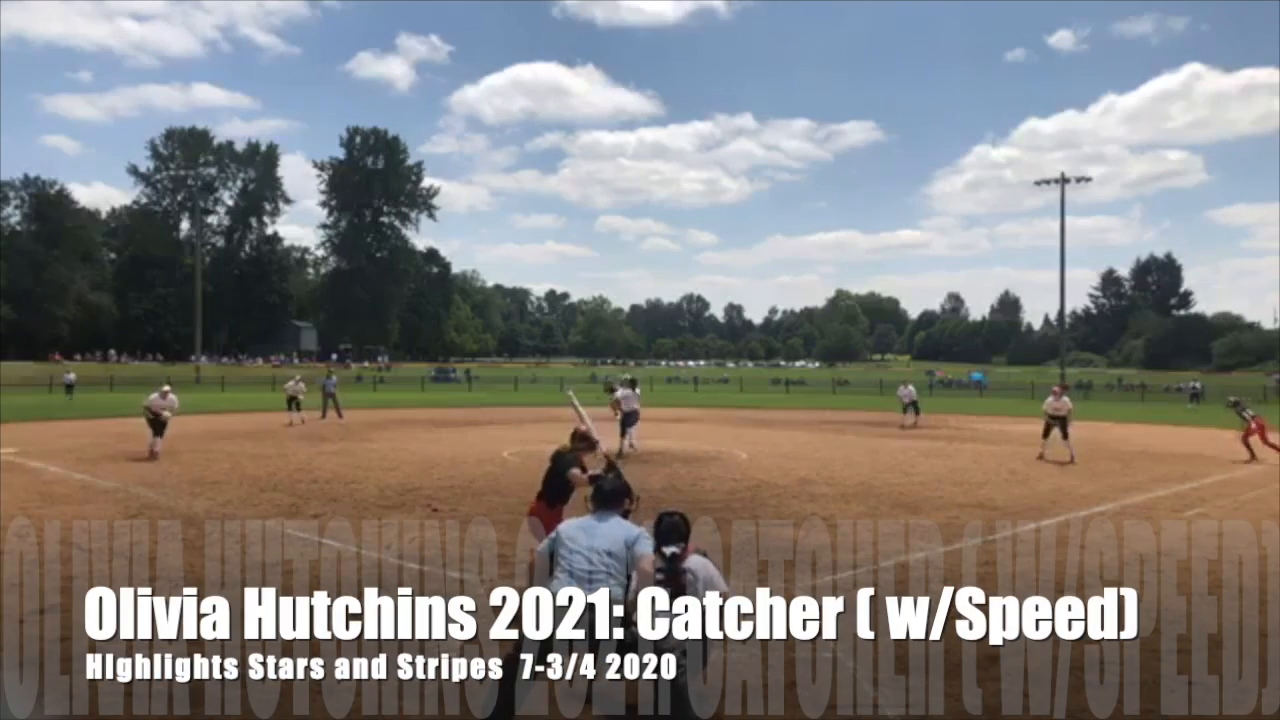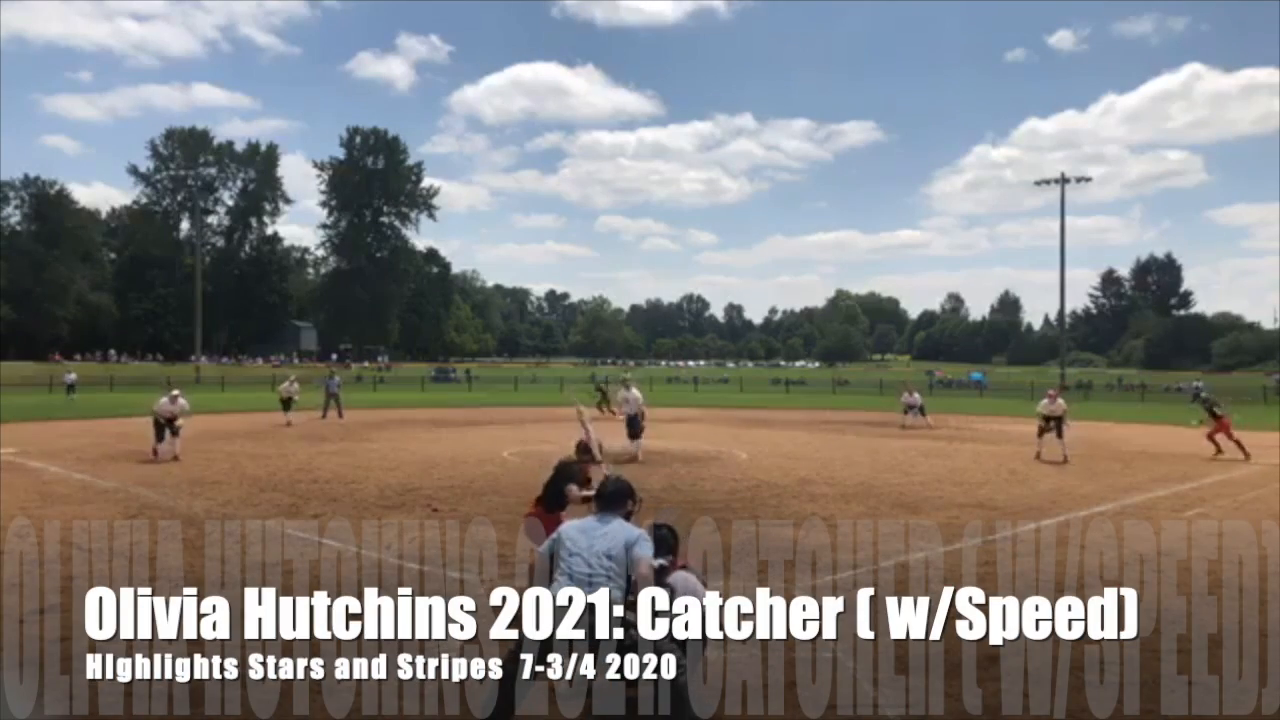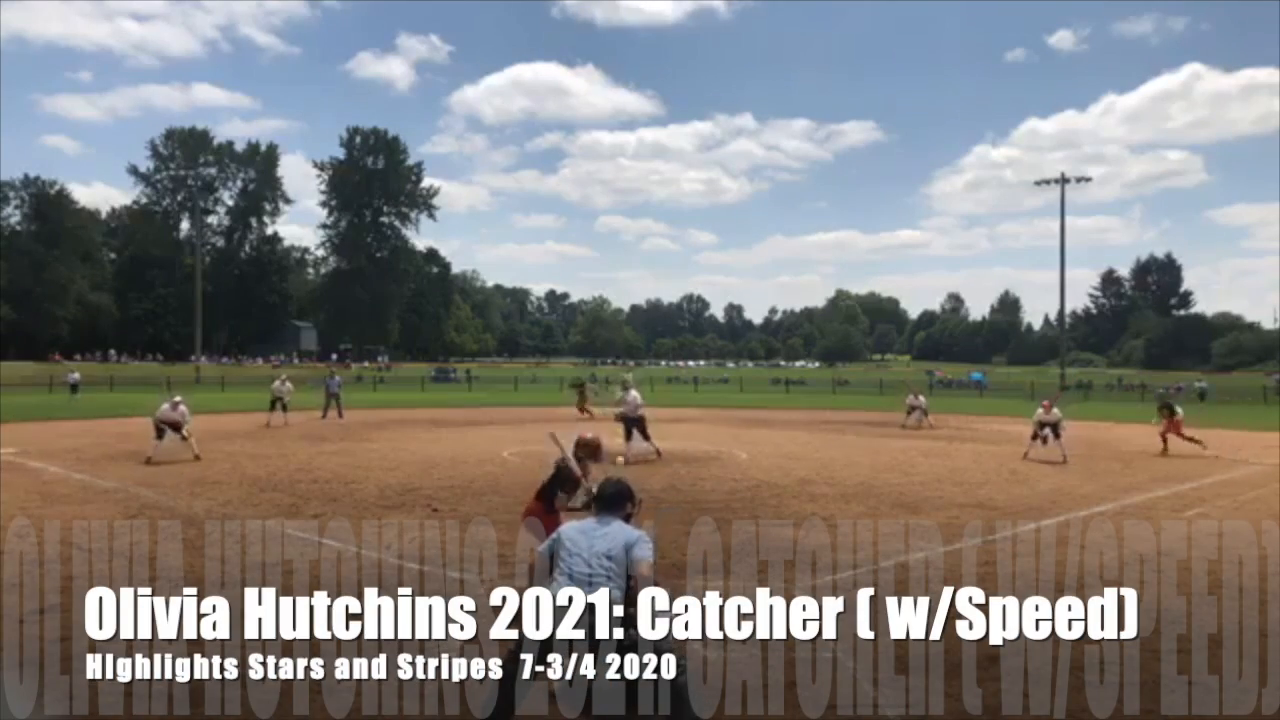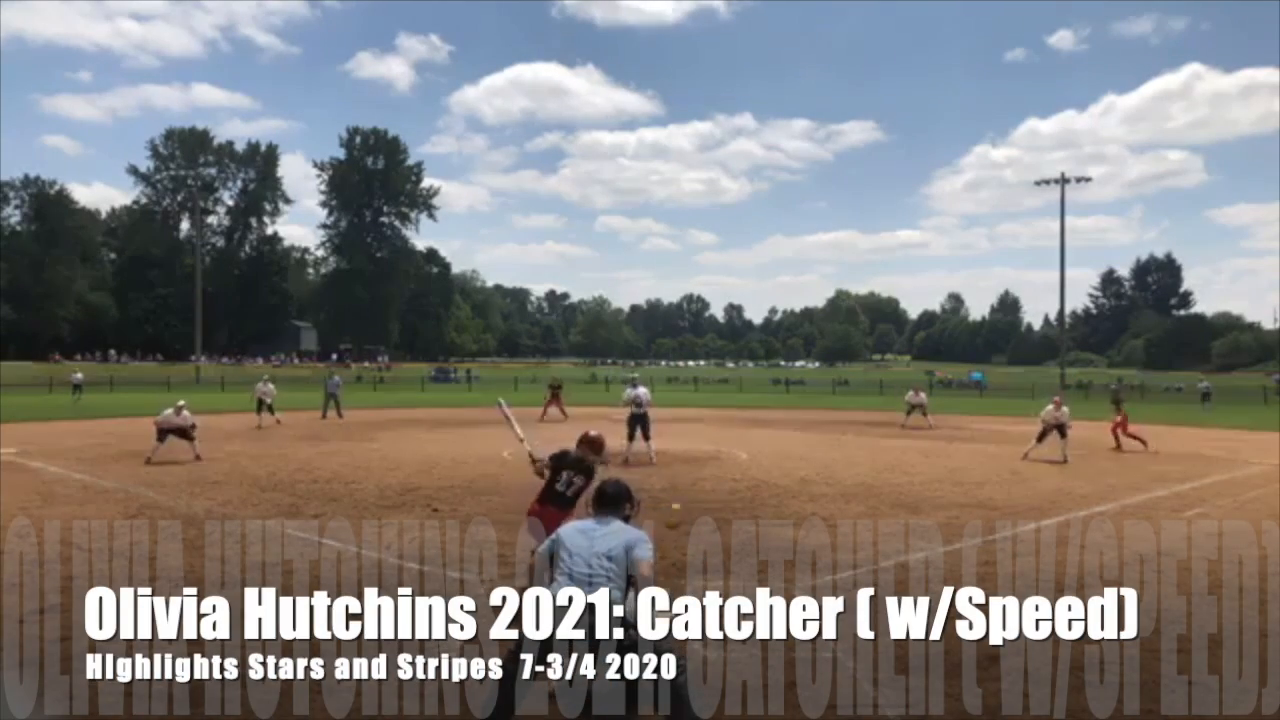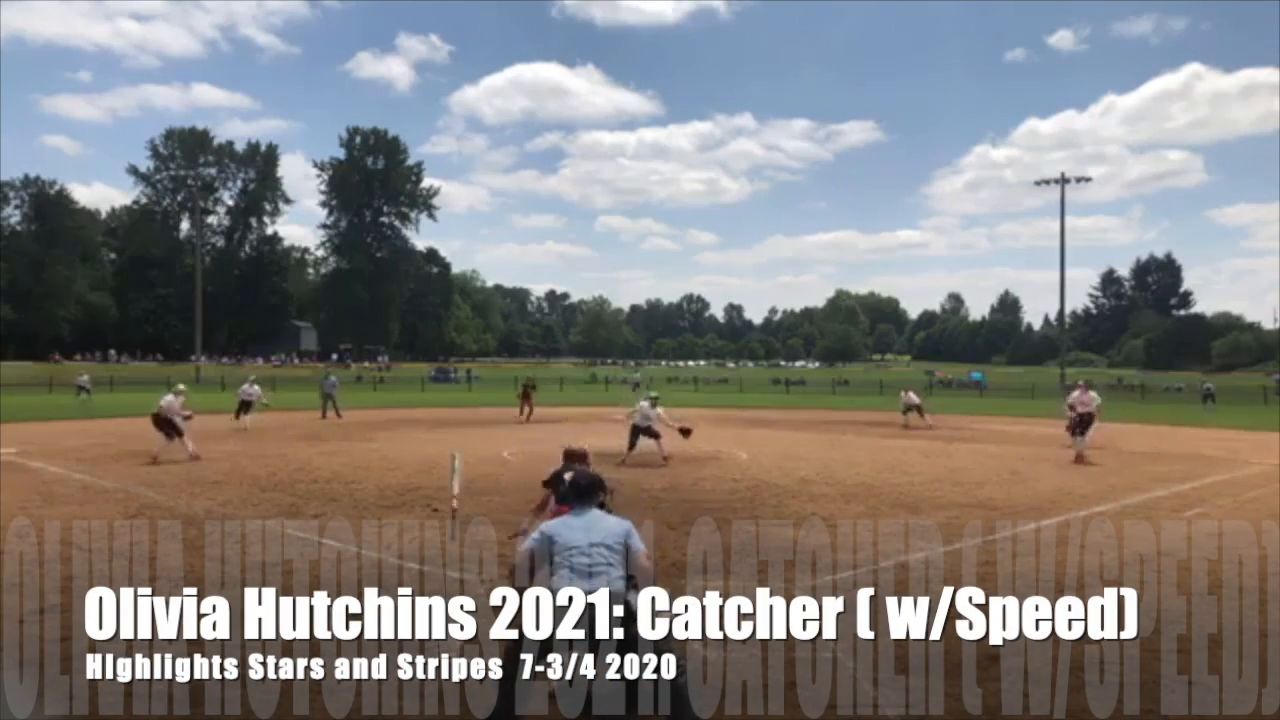
dt=0.3s
person 1, frame 1
left shoulder: (566, 527)
right shoulder: (636, 533)
left elbow: (534, 563)
right elbow: (646, 572)
left hip: (554, 614)
left knee: (517, 661)
person 1, frame 2
left shoulder: (567, 528)
right shoulder: (635, 535)
left elbow: (538, 567)
right elbow: (644, 574)
left hip: (557, 618)
left knee: (515, 664)
person 1, frame 3
left shoulder: (566, 529)
right shoulder: (635, 536)
left elbow: (538, 565)
right elbow: (644, 575)
left hip: (557, 620)
left knee: (514, 664)
person 1, frame 4
left shoulder: (565, 530)
right shoulder: (635, 536)
left elbow: (536, 565)
right elbow: (644, 576)
left hip: (557, 620)
left knee: (514, 665)
right knee: (671, 666)
person 1, frame 5
left shoulder: (550, 527)
right shoulder: (622, 526)
left elbow: (521, 562)
right elbow: (645, 569)
left hip: (561, 609)
left knee: (514, 660)
